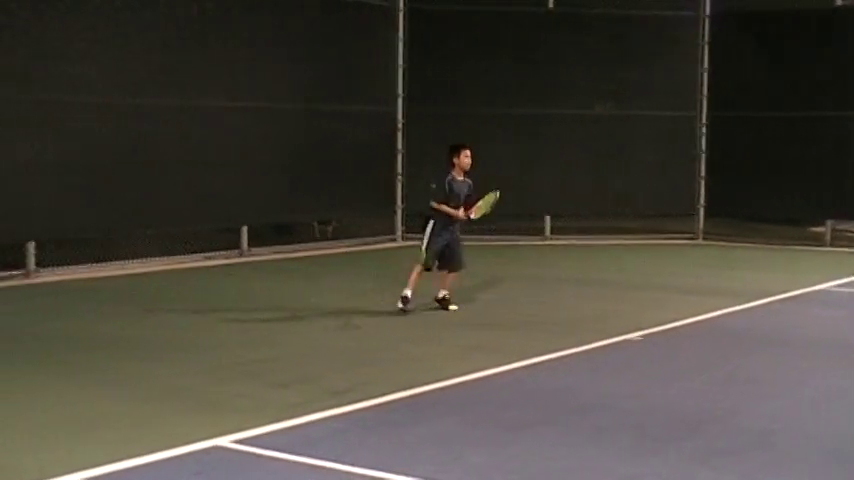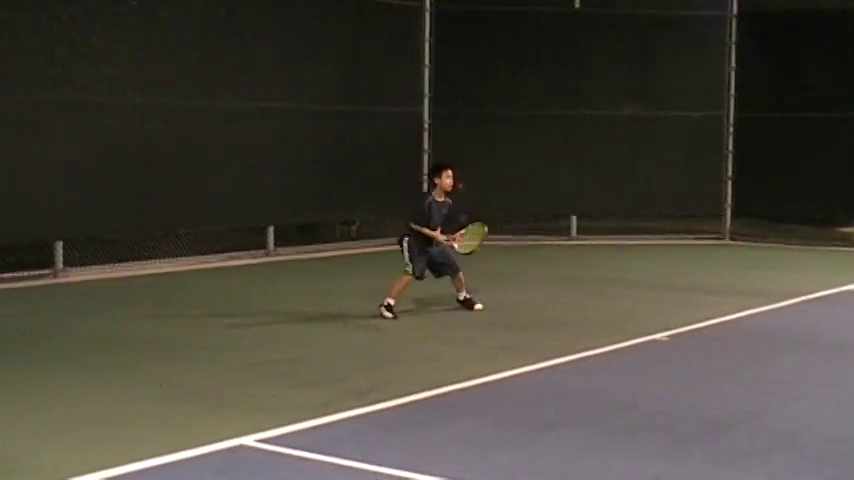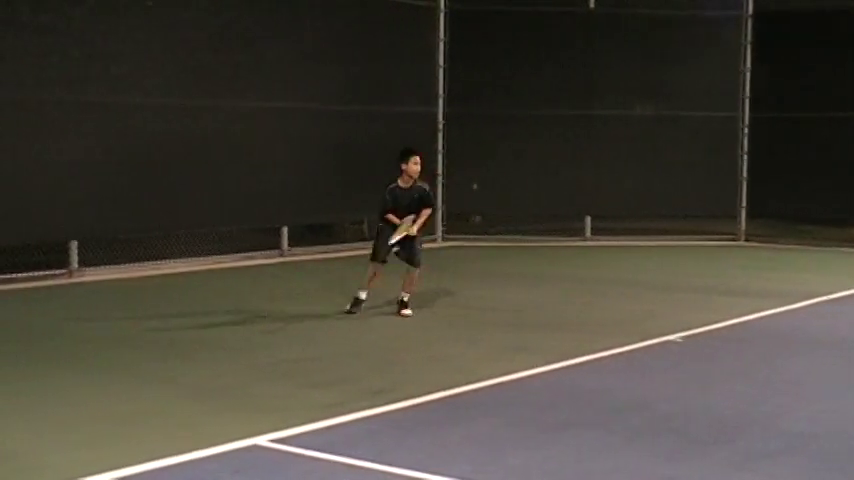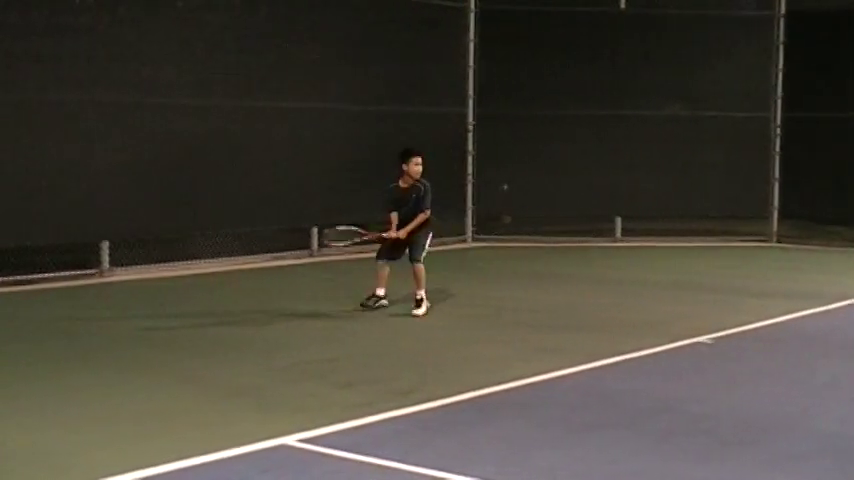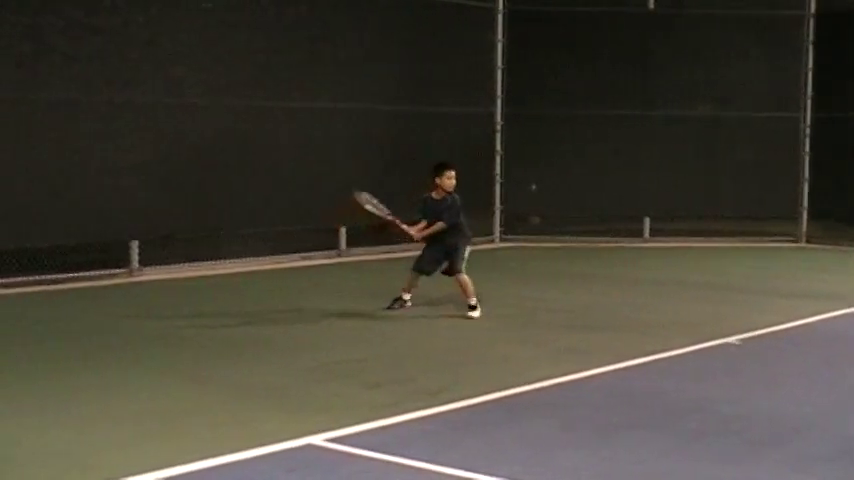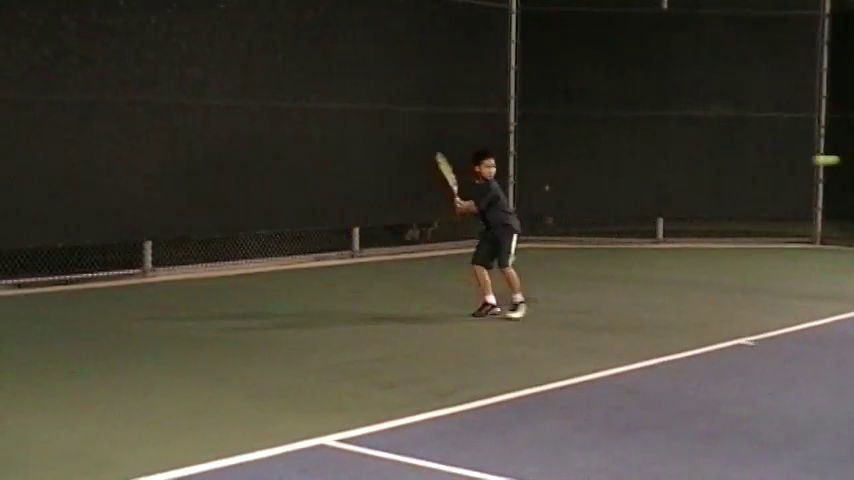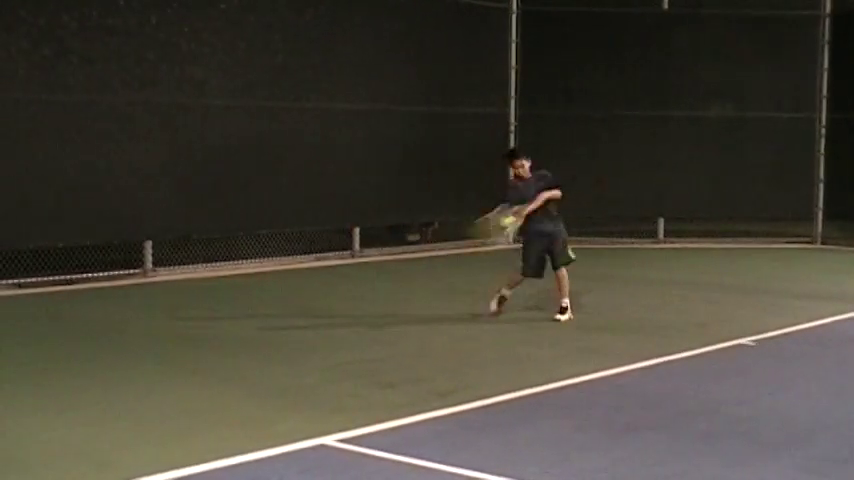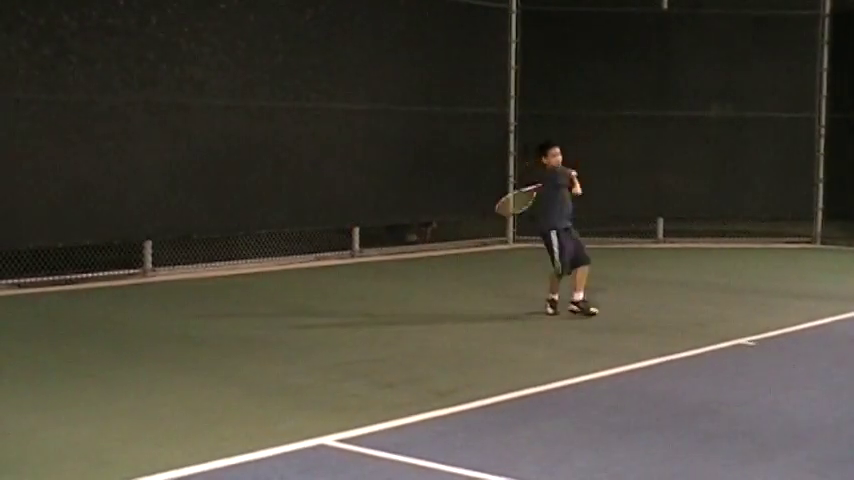
dt=0.3s
person 1, frame 1
left shoulder: (468, 184)
right shoulder: (447, 181)
left elbow: (465, 206)
right elbow: (434, 203)
left wrist: (467, 212)
right wrist: (455, 213)
left hip: (452, 228)
right hip: (436, 224)
left knee: (456, 264)
right knee: (424, 261)
left ankle: (442, 295)
right ankle: (406, 295)
person 1, frame 2
left shoulder: (448, 204)
right shoulder: (427, 202)
right elbow: (414, 224)
left wrist: (450, 238)
right wrist: (433, 235)
left hip: (434, 244)
right hip: (414, 241)
left knee: (454, 269)
right knee: (411, 273)
left ankle: (463, 297)
right ankle: (388, 303)
person 1, frame 3
left shoulder: (422, 188)
right shoulder: (391, 190)
left elbow: (428, 207)
right elbow: (387, 214)
left wrist: (416, 225)
right wrist: (402, 225)
left hip: (411, 230)
right hip: (389, 227)
left knee: (415, 263)
right knee: (377, 261)
left ankle: (404, 300)
right ankle: (361, 297)
person 1, frame 4
left shoulder: (423, 187)
right shoulder: (393, 189)
left elbow: (425, 212)
right elbow: (394, 211)
left wrist: (407, 230)
right wrist: (393, 229)
left hip: (421, 228)
right hip: (400, 228)
left knee: (416, 259)
right knee: (383, 256)
left ankle: (421, 298)
right ankle: (380, 295)
person 1, frame 5
left shoulder: (453, 200)
right shoulder: (427, 200)
left elbow: (443, 223)
right elbow: (426, 220)
left wrist: (422, 234)
right wrist: (414, 229)
left hip: (459, 239)
right hip: (437, 239)
left knee: (458, 271)
right knee: (417, 268)
left ankle: (473, 304)
right ankle: (405, 298)
person 1, frame 6
left shoulder: (490, 187)
right shoulder: (476, 185)
left elbow: (476, 207)
right elbow: (473, 204)
left wrist: (461, 205)
right wrist: (461, 204)
left hip: (507, 228)
right hip: (491, 230)
left knee: (505, 266)
right knee: (478, 264)
left ankle: (518, 301)
right ankle: (491, 303)
person 1, frame 7
left shoulder: (542, 176)
right shoulder: (513, 187)
left elbow: (558, 193)
right elbow: (515, 210)
left wrist: (545, 196)
left hip: (554, 228)
right hip: (532, 232)
left knee: (560, 266)
right knee: (527, 271)
left ankle: (565, 305)
right ankle: (504, 294)
person 1, frame 8
right shoulder: (556, 172)
right elbow: (572, 174)
left wrist: (576, 187)
left hip: (566, 226)
right hip: (553, 228)
left knee: (583, 262)
right knee: (561, 267)
left ankle: (577, 300)
right ankle: (552, 299)
